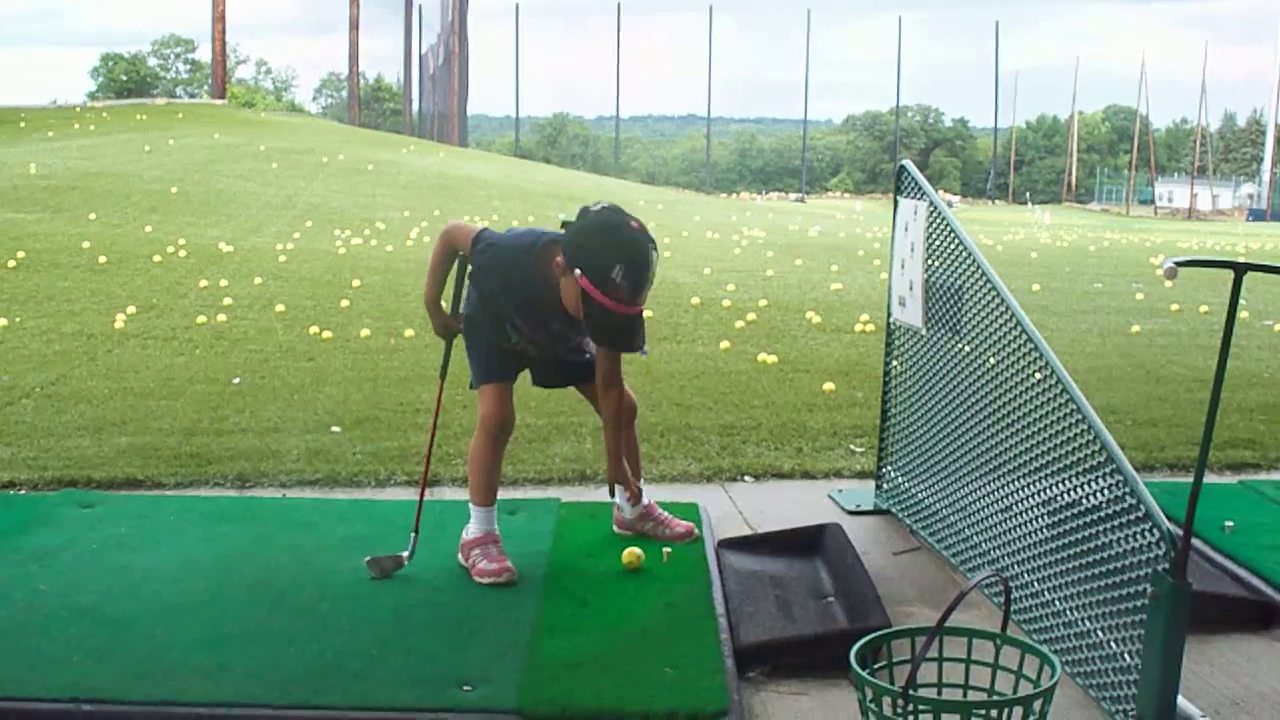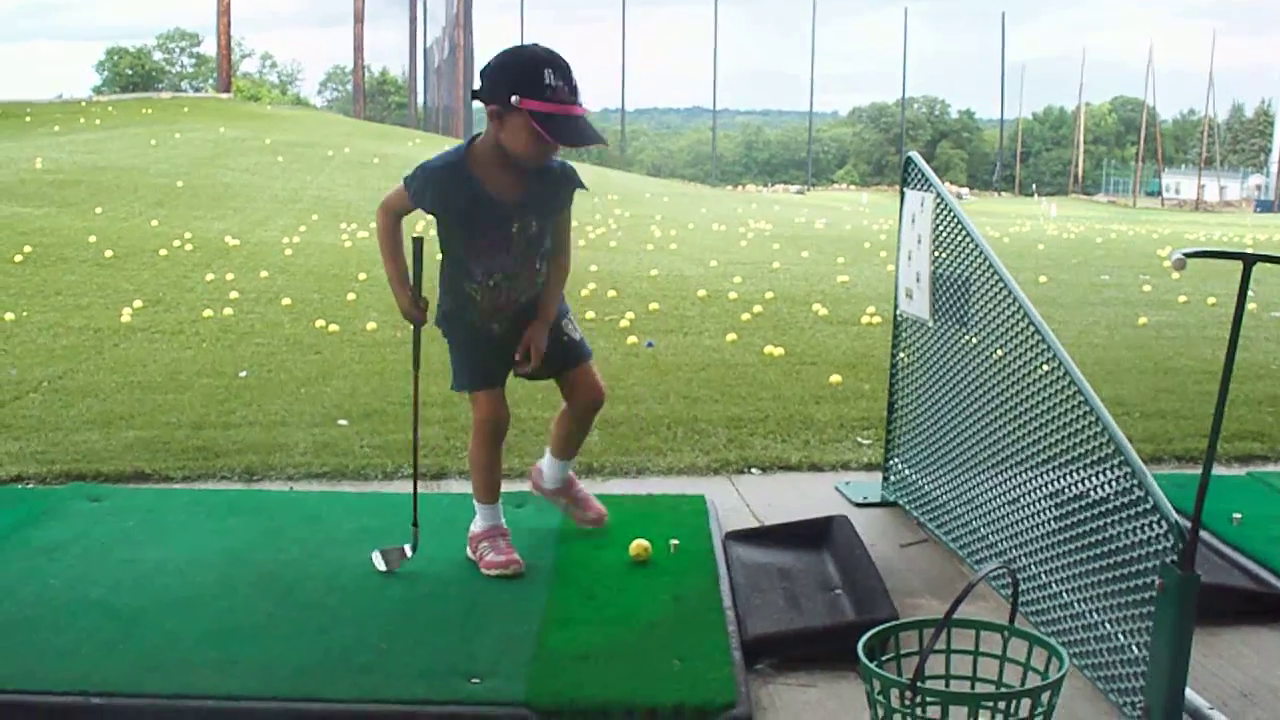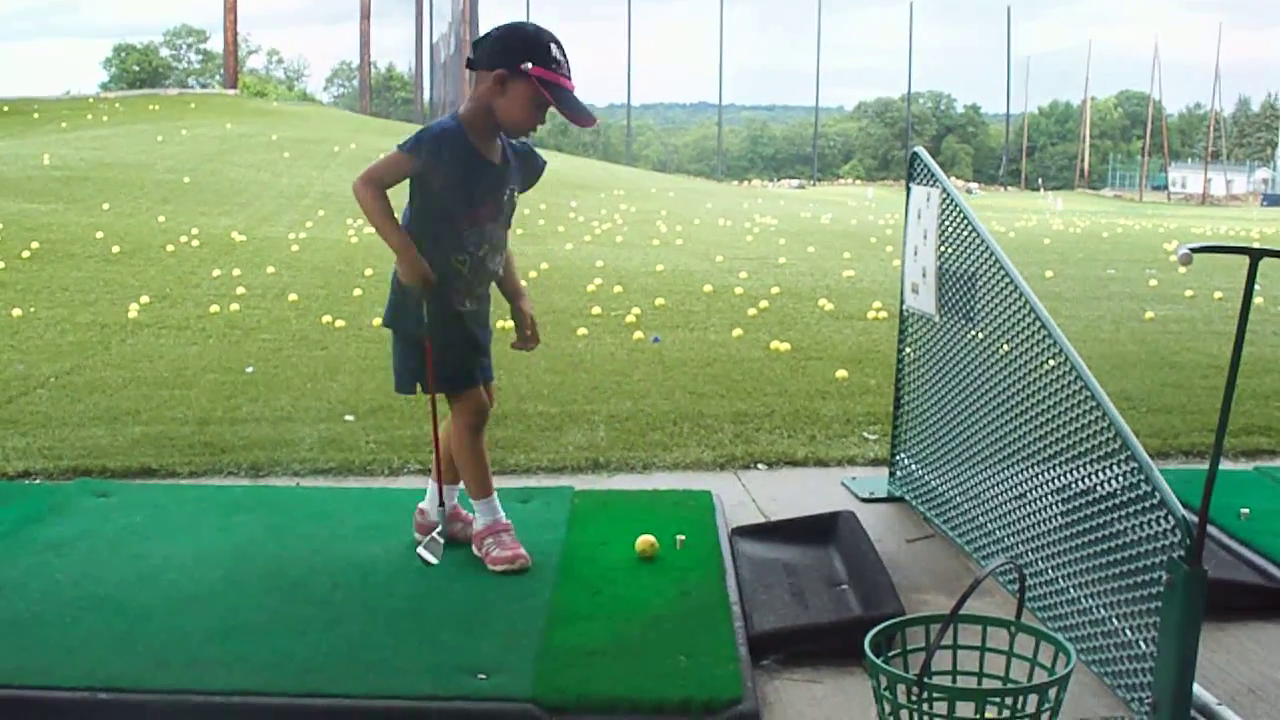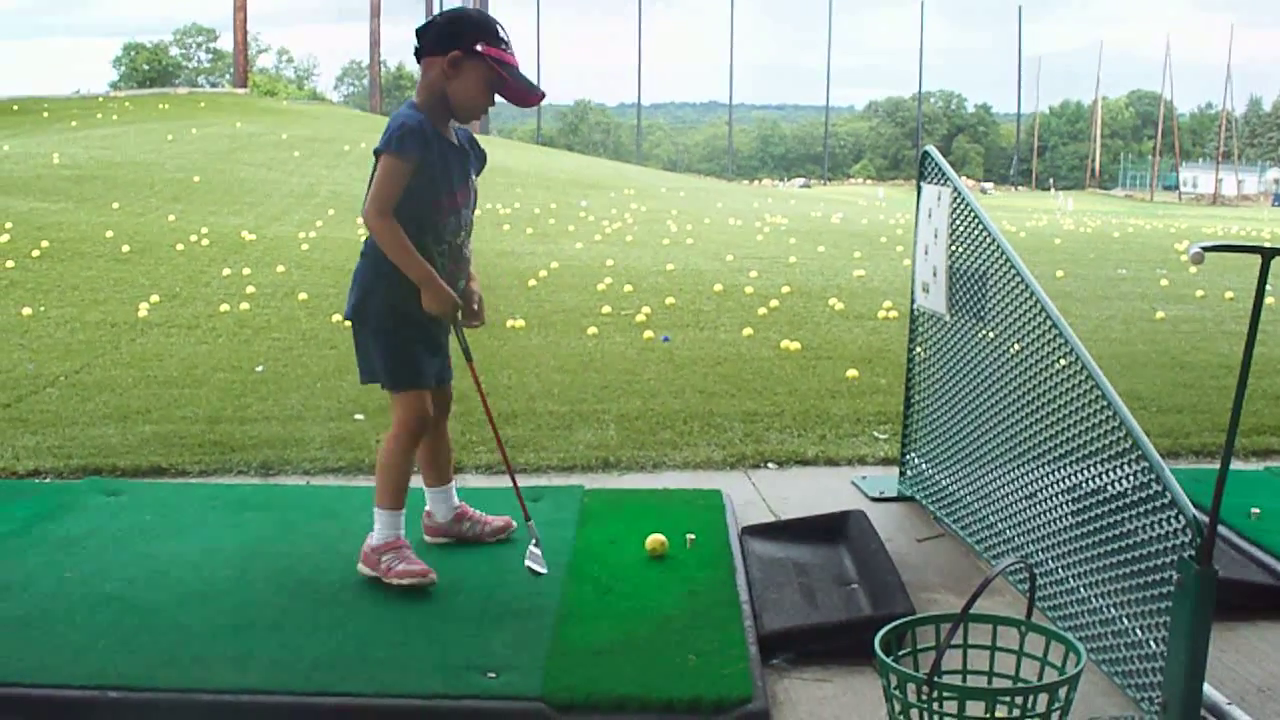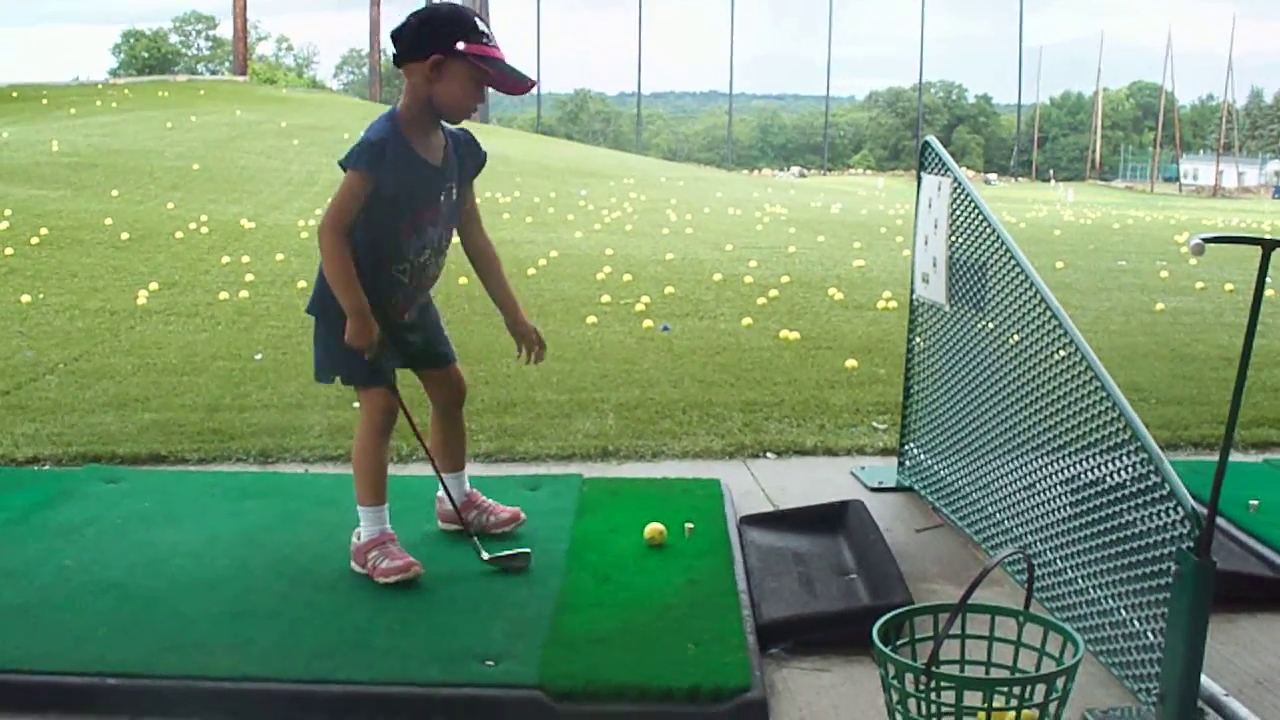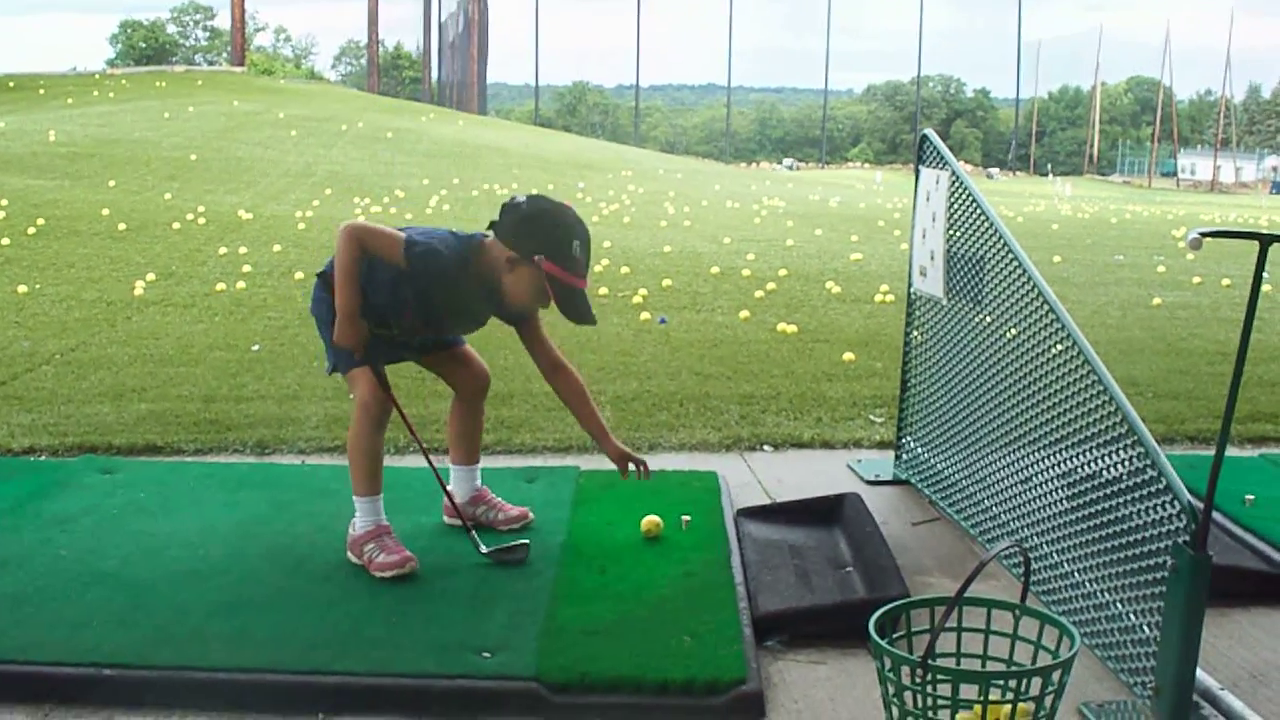
dt=0.4s
person 1, frame 1
left shoulder: (606, 295)
right shoulder: (508, 256)
left elbow: (609, 382)
right elbow: (451, 232)
left wrist: (616, 463)
right wrist: (433, 304)
left hip: (559, 335)
right hip: (494, 328)
left knee: (622, 405)
right knee: (496, 416)
left ankle: (633, 507)
right ankle: (478, 534)
person 1, frame 2
left shoulder: (556, 181)
right shoulder: (443, 175)
left elbow: (559, 257)
right elbow: (389, 212)
left wrist: (543, 324)
right wrist: (402, 290)
left hip: (538, 307)
right hip: (470, 316)
left knee: (588, 392)
right knee: (491, 415)
left ankle: (554, 475)
right ankle: (486, 526)
person 1, frame 3
left shoulder: (515, 158)
right shoulder: (443, 140)
right elbow: (367, 184)
left wrist: (519, 299)
right wrist: (405, 255)
left hip: (472, 303)
right hip: (429, 304)
left knee: (473, 408)
right knee: (471, 407)
left ankle: (435, 510)
right ankle: (489, 522)
person 1, frame 4
left shoulder: (459, 143)
right shoulder: (410, 130)
right elbow: (377, 214)
left wrist: (467, 282)
right wrist: (432, 285)
left hip: (424, 301)
right hip: (392, 298)
left knee: (438, 404)
right knee: (415, 410)
left ankle: (443, 510)
right ankle: (383, 540)
person 1, frame 5
left shoulder: (459, 149)
right shoulder: (382, 146)
left elbow: (475, 237)
right elbow: (331, 230)
left wrist: (515, 316)
right wrist: (357, 314)
left hip: (411, 299)
right hip: (359, 300)
left knee: (450, 387)
right knee: (380, 404)
left ankle: (458, 499)
right ankle: (370, 536)
person 1, frame 6
left shoulder: (508, 293)
right shoulder: (439, 257)
left elbow: (554, 367)
right elbow: (351, 231)
left wrist: (606, 441)
right wrist: (348, 317)
left hip: (406, 313)
right hip: (348, 299)
left knee: (474, 377)
right knee: (372, 396)
left ankle: (465, 493)
right ankle: (366, 529)
